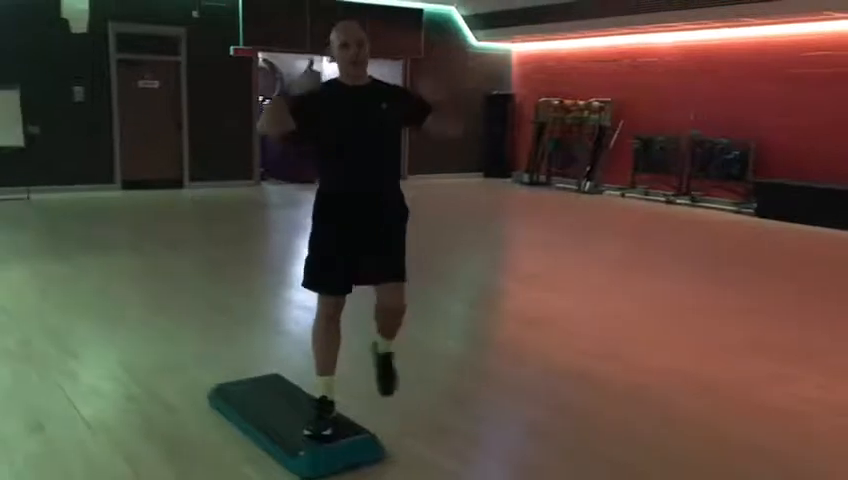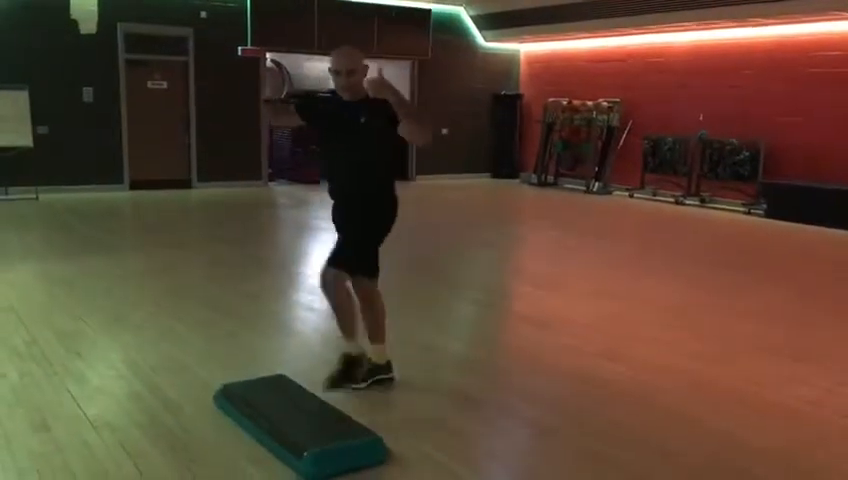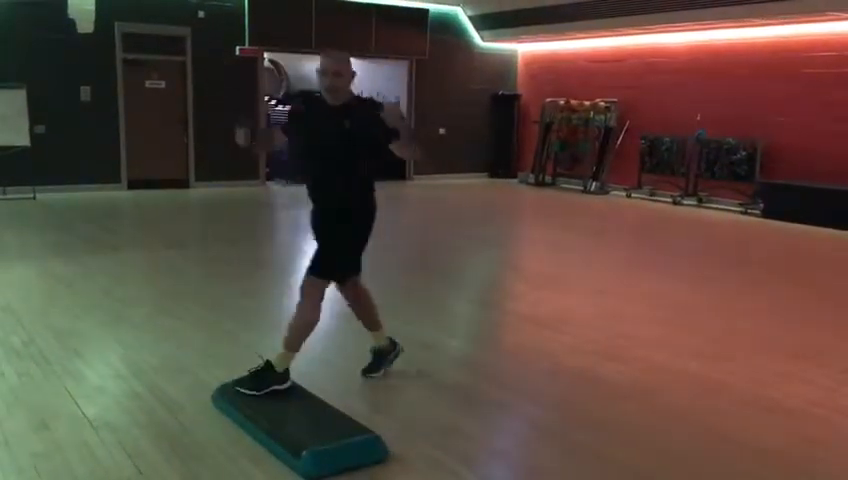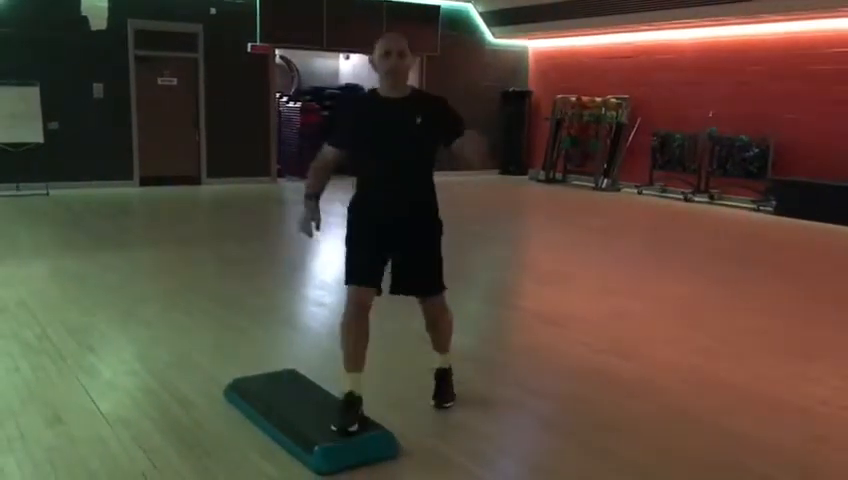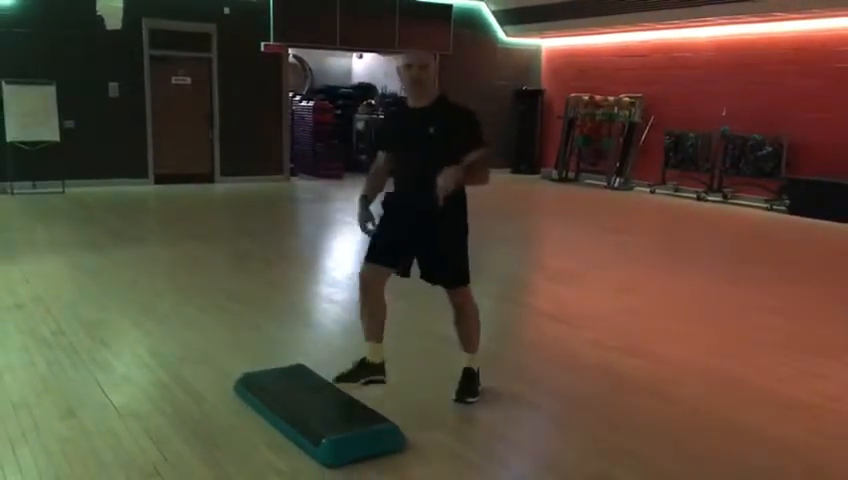
dt=1s
person 1, frame 1
left shoulder: (393, 96)
right shoulder: (318, 97)
left elbow: (447, 129)
right elbow: (268, 128)
left wrist: (437, 101)
right wrist: (289, 95)
left hip: (384, 210)
right hip: (334, 212)
left knee: (391, 297)
right knee: (329, 304)
left ankle: (382, 348)
right ankle: (326, 399)
person 1, frame 2
left shoulder: (382, 107)
right shoulder: (326, 106)
left elbow: (422, 137)
right elbow: (281, 116)
left wrist: (393, 96)
left hip: (374, 208)
right hip: (345, 208)
left knee: (332, 278)
right knee: (362, 283)
left ankle: (353, 353)
right ankle: (378, 361)
person 1, frame 3
left shoulder: (368, 113)
right shoulder: (308, 112)
left elbow: (410, 152)
right elbow: (278, 140)
left wrist: (399, 126)
right wrist: (252, 139)
left hip: (352, 215)
right hip: (324, 213)
left knee: (312, 288)
right knee: (348, 282)
left ankle: (278, 370)
right ankle: (386, 345)
person 1, frame 4
left shoulder: (433, 108)
right shoulder: (357, 109)
left elbow: (463, 150)
right elbow: (326, 159)
left wrist: (474, 148)
right wrist: (310, 200)
left hip: (419, 219)
right hip: (368, 217)
left knee: (433, 301)
right knee: (358, 301)
left ankle: (443, 369)
right ankle: (353, 395)
person 1, frame 5
left shoulder: (456, 116)
right shoulder: (395, 118)
left elbow: (481, 170)
right elbow: (384, 164)
left wrist: (456, 173)
right wrist: (365, 202)
left hip: (443, 215)
right hip: (401, 208)
left knee: (458, 292)
right knee: (371, 277)
left ankle: (472, 369)
right ankle: (372, 361)
